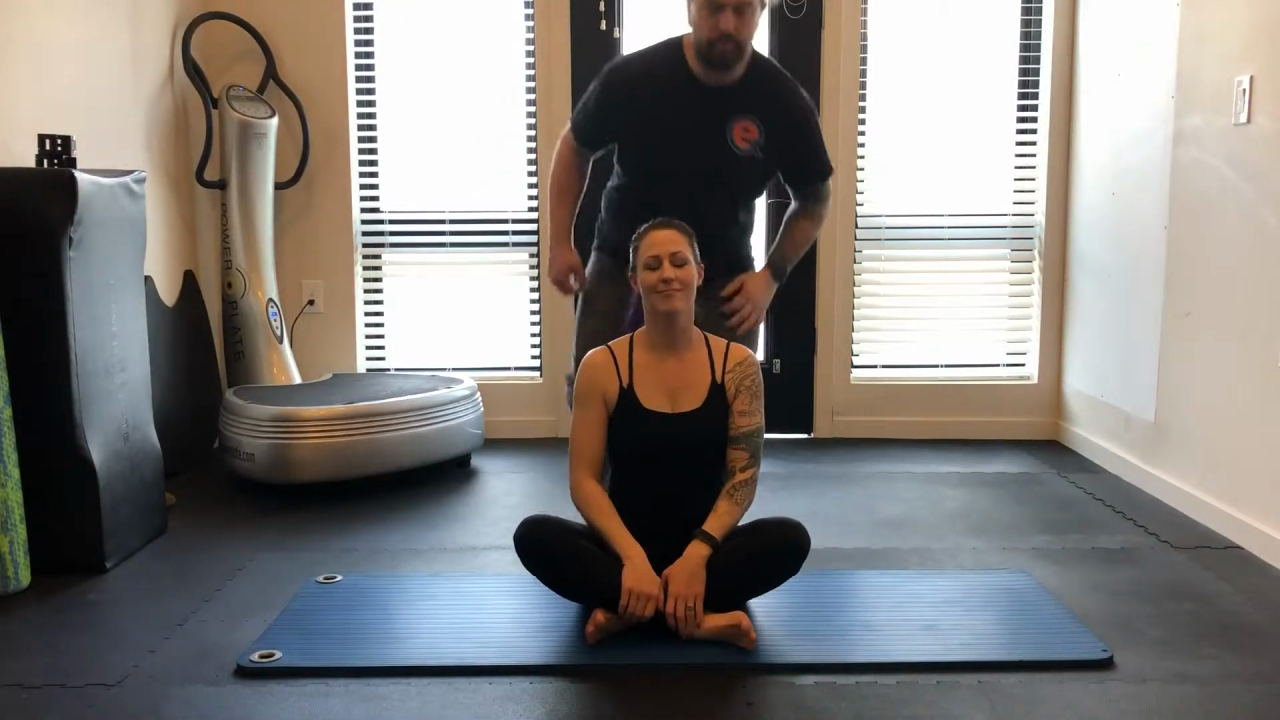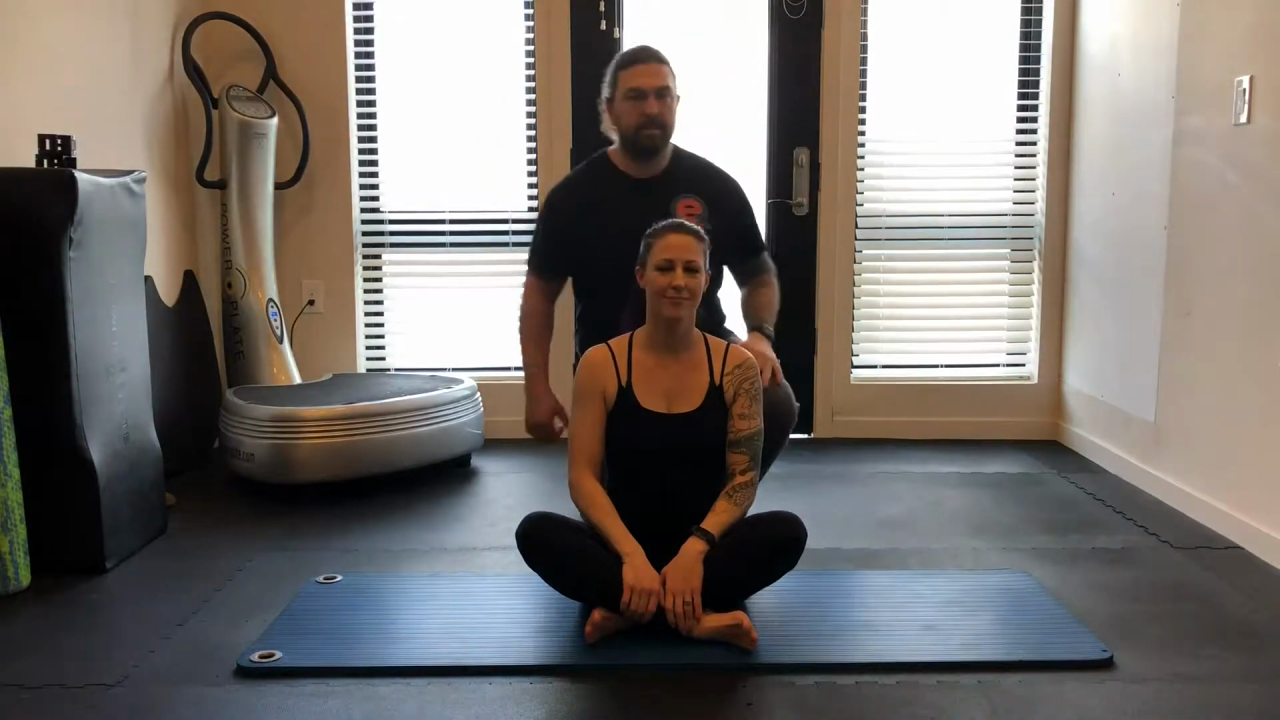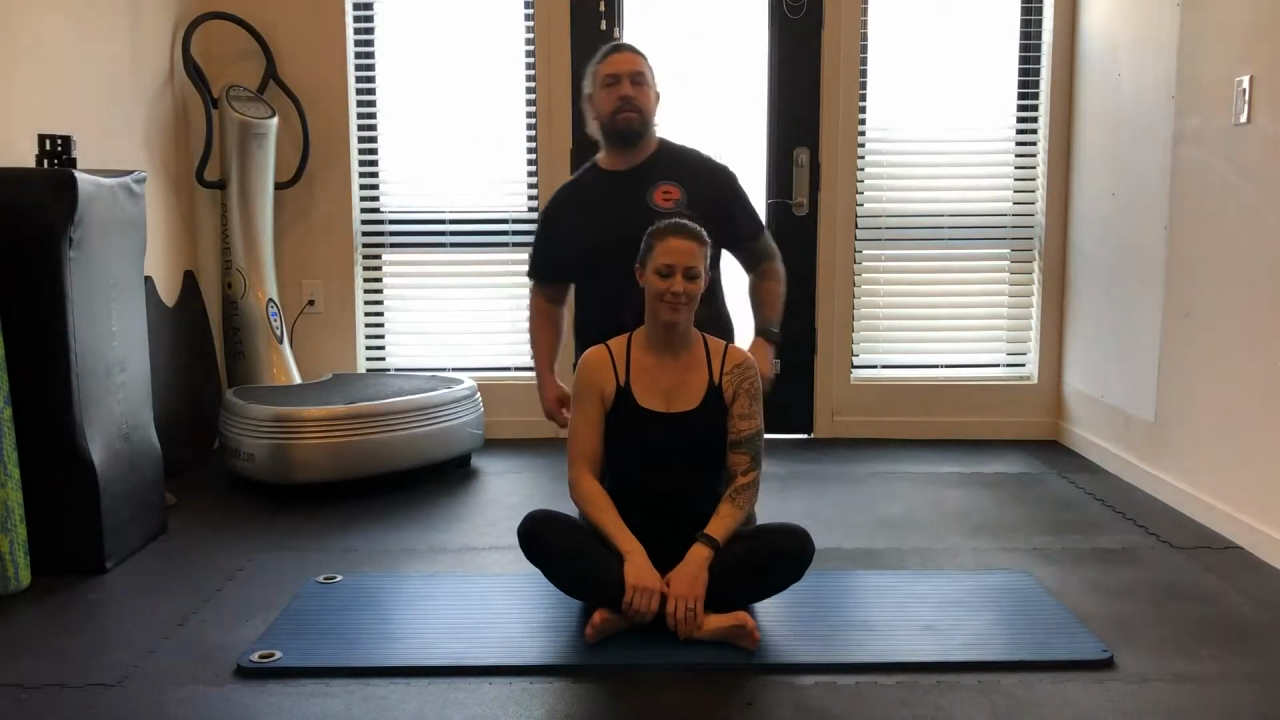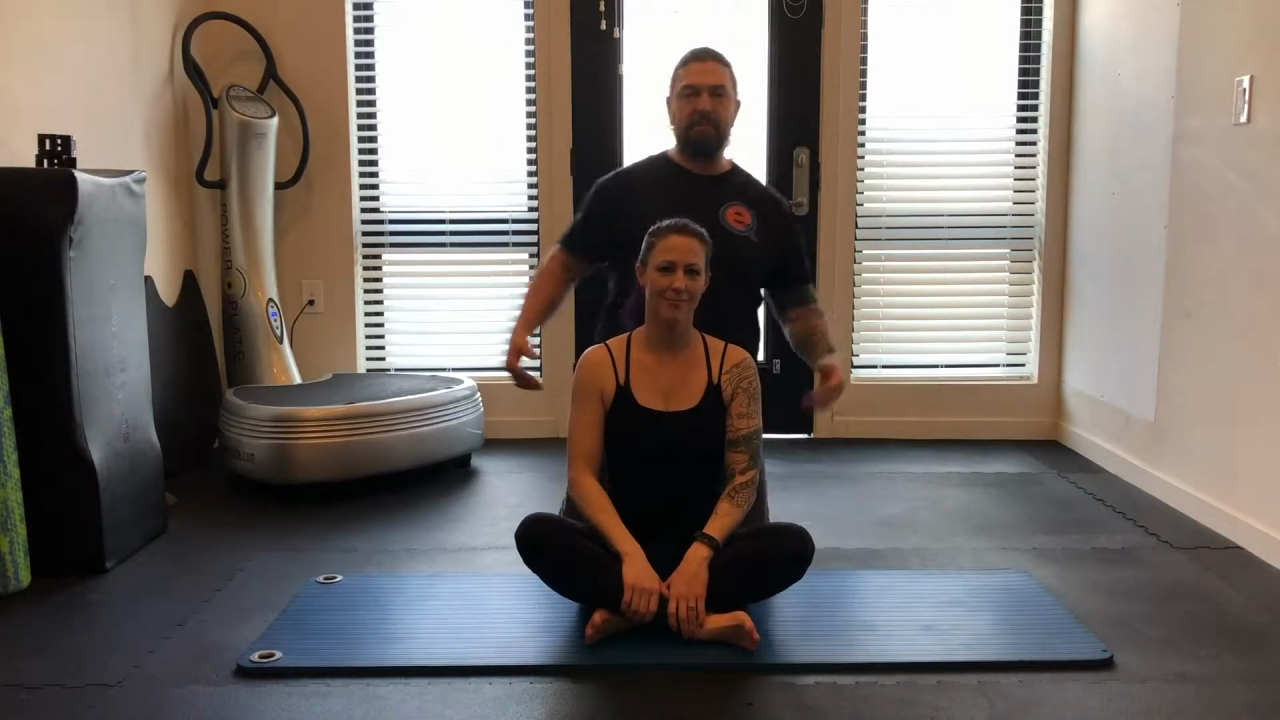
dt=0.7s
person 1, frame 1
left shoulder: (737, 364)
right shoulder: (601, 366)
left elbow: (744, 475)
right elbow: (584, 480)
left wrist: (698, 553)
right wrist: (633, 558)
left hip: (705, 547)
right hip: (625, 548)
left knee: (790, 538)
right knee: (534, 536)
left ankle: (629, 610)
right ankle: (699, 618)
person 1, frame 2
left shoulder: (737, 366)
right shoulder: (600, 364)
left elbow: (744, 478)
right elbow: (583, 477)
left wrist: (695, 548)
right wrist: (632, 556)
left hip: (704, 550)
right hip: (624, 549)
left knee: (787, 532)
right knee: (536, 531)
left ankle: (630, 609)
right ankle: (698, 618)
person 1, frame 3
left shoulder: (736, 366)
right shoulder: (599, 364)
left elbow: (745, 480)
right elbow: (582, 477)
left wrist: (700, 556)
right wrist: (633, 554)
left hip: (705, 548)
right hip: (623, 548)
left knee: (794, 545)
right knee: (537, 529)
left ankle: (630, 609)
right ankle: (701, 619)
person 1, frame 4
left shoulder: (735, 366)
right shoulder: (599, 364)
left elbow: (744, 479)
right elbow: (582, 477)
left wrist: (699, 555)
right wrist: (632, 556)
left hip: (705, 550)
right hip: (624, 548)
left knee: (793, 544)
right knee: (535, 534)
left ankle: (626, 610)
right ankle: (702, 619)
person 2, frame 1
left shoulder: (783, 101)
right shoulder: (631, 77)
left elbow: (813, 201)
right elbow: (574, 146)
left wrist: (771, 275)
right wrist: (559, 243)
left hip: (720, 279)
right hip: (622, 264)
person 2, frame 2
left shoulder: (714, 187)
right shoulder: (573, 197)
left elbow: (759, 275)
right elbow: (540, 293)
left wrist: (760, 336)
right wrist: (537, 392)
left knee: (776, 407)
person 2, frame 3
left shoulder: (705, 178)
right shoulder: (567, 203)
left elbow: (765, 263)
right elbow: (548, 296)
left wrist: (764, 341)
right wrist: (546, 377)
person 2, frame 4
left shoulder: (766, 210)
right shoulder: (622, 191)
left elbow: (797, 308)
right elbow: (563, 264)
left wrist: (825, 356)
right wrist: (523, 329)
